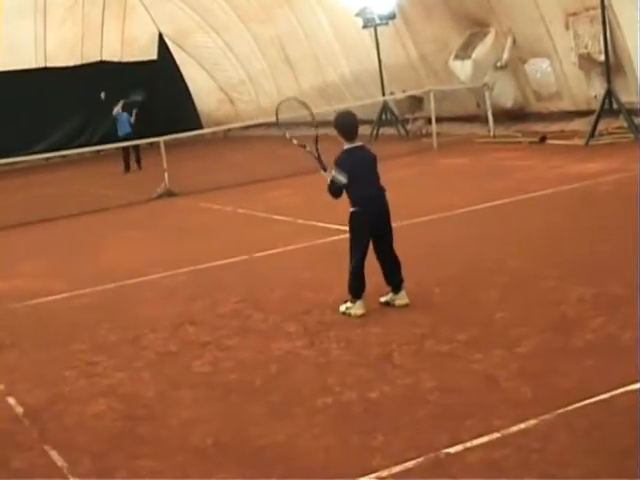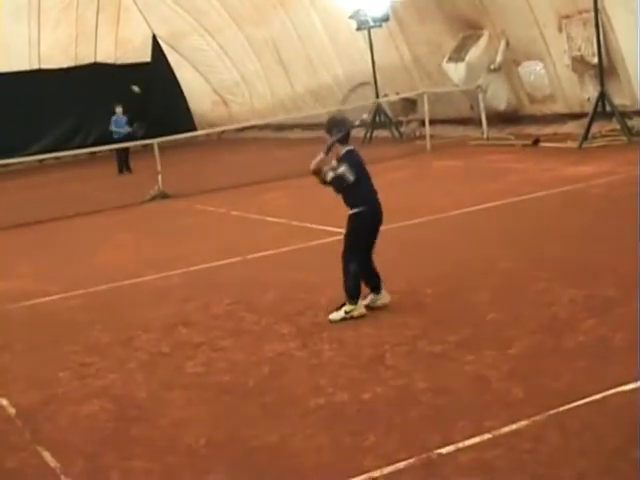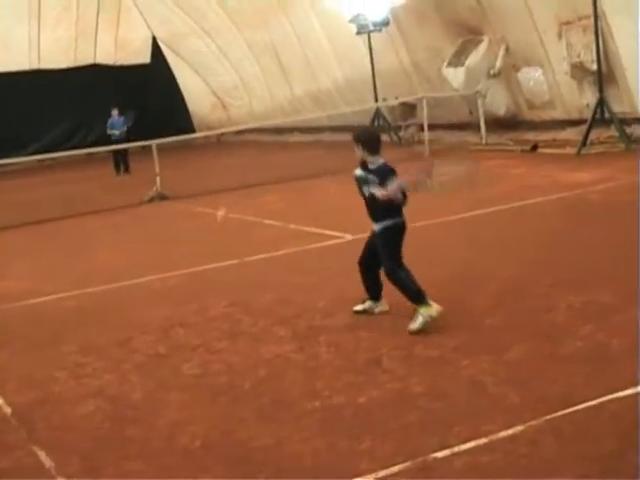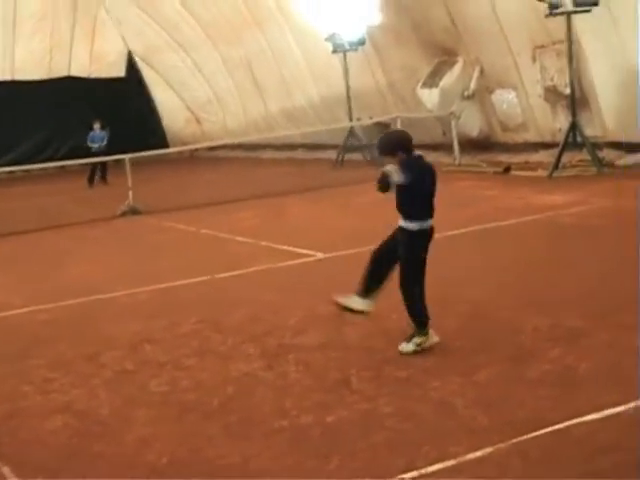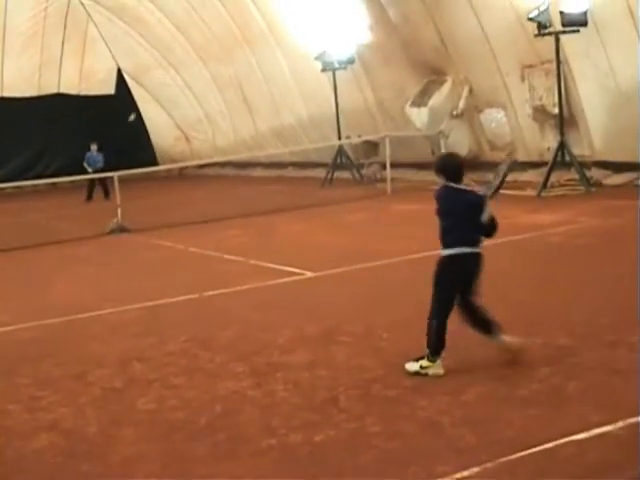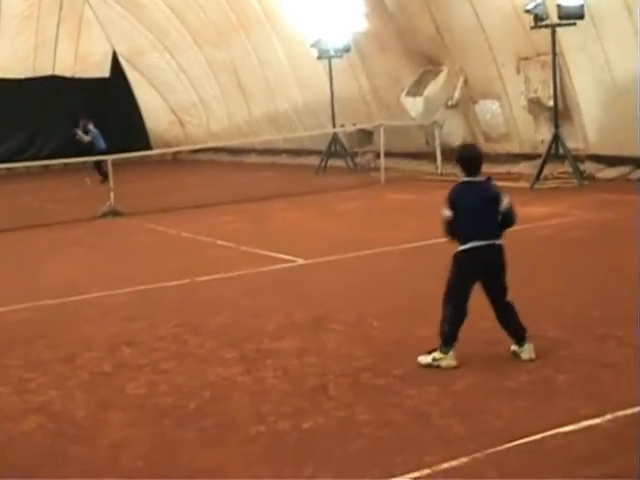
dt=0.5s
person 1, frame 1
left shoulder: (342, 160)
right shoulder: (369, 154)
left elbow: (335, 192)
left wrist: (330, 180)
left hip: (361, 211)
right hip: (381, 206)
left knee: (357, 256)
right knee: (386, 250)
left ankle: (356, 302)
right ankle: (398, 292)
person 1, frame 2
left shoulder: (348, 159)
right shoulder: (348, 156)
left elbow: (339, 186)
right elbow: (327, 179)
left wrist: (325, 169)
right wrist: (319, 169)
left hip: (363, 213)
right hip: (369, 210)
left knee: (351, 257)
right knee: (361, 255)
left ankle: (353, 304)
right ankle: (378, 293)
person 1, frame 3
left shoulder: (387, 171)
right shoulder: (363, 169)
left elbow: (401, 200)
right elbow: (364, 188)
left wrist: (395, 195)
right wrist: (380, 194)
left hip: (391, 226)
right hip: (379, 226)
left knee: (393, 267)
right knee: (366, 262)
left ankle: (425, 306)
right ankle: (375, 300)
person 1, frame 4
left shoulder: (412, 166)
right shoulder: (425, 167)
left elbow: (384, 185)
right elbow: (383, 186)
left wrist: (388, 172)
right wrist: (388, 172)
left hip: (416, 232)
right hip: (408, 228)
left knee: (411, 282)
right knee: (380, 258)
left ankle: (423, 335)
right ankle: (363, 298)
person 1, frame 5
left shoulder: (442, 194)
right shoulder: (476, 199)
right elbow: (489, 229)
left hip: (452, 259)
right hip: (473, 257)
left knee: (439, 309)
right knee: (467, 302)
left ankle: (433, 360)
right ankle: (499, 337)
person 1, frame 6
left shoulder: (455, 194)
right shoulder: (493, 191)
left elbow: (449, 228)
right elbow: (508, 219)
left hip: (467, 254)
right hip: (494, 251)
left knee: (454, 302)
right knee: (500, 300)
left ankle: (445, 352)
right ankle: (523, 344)
